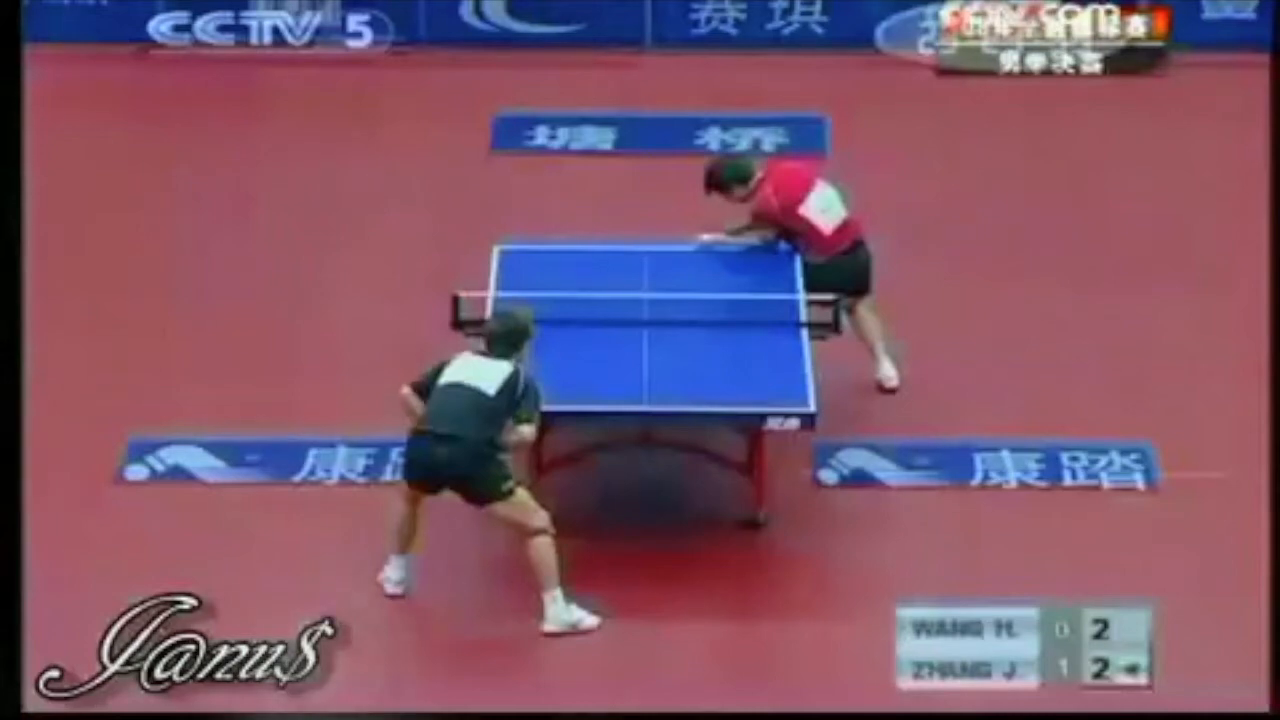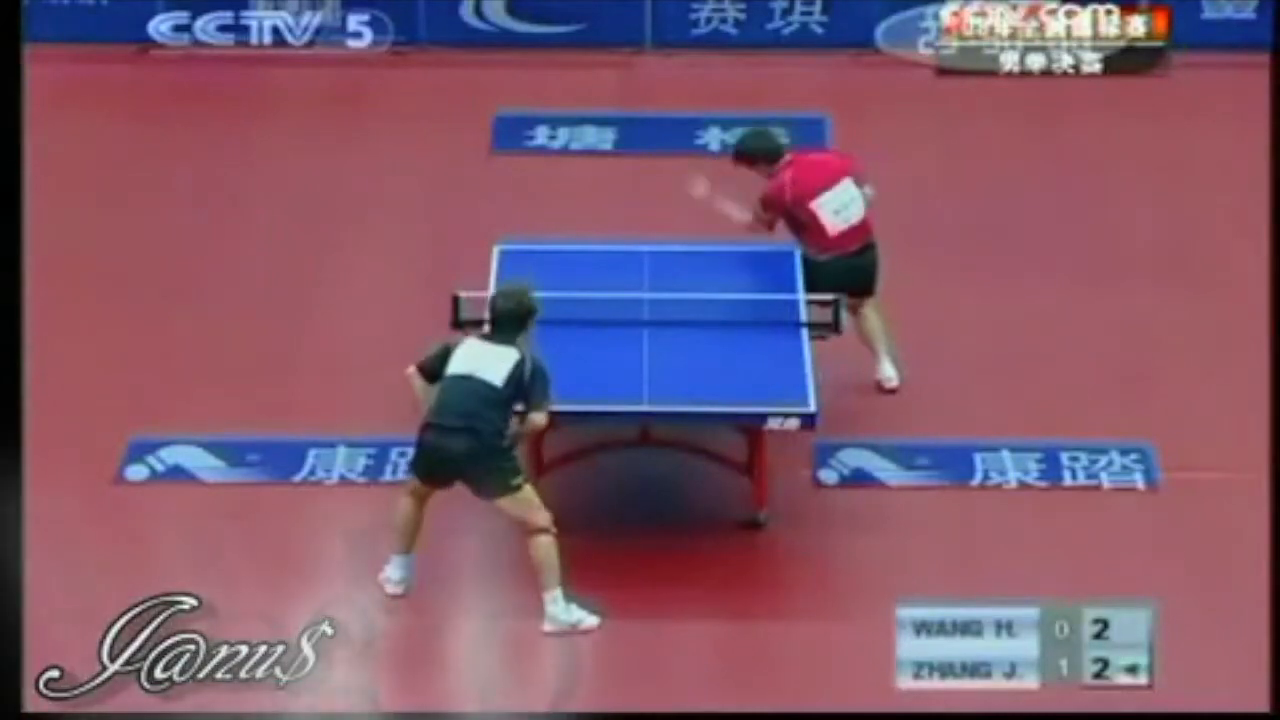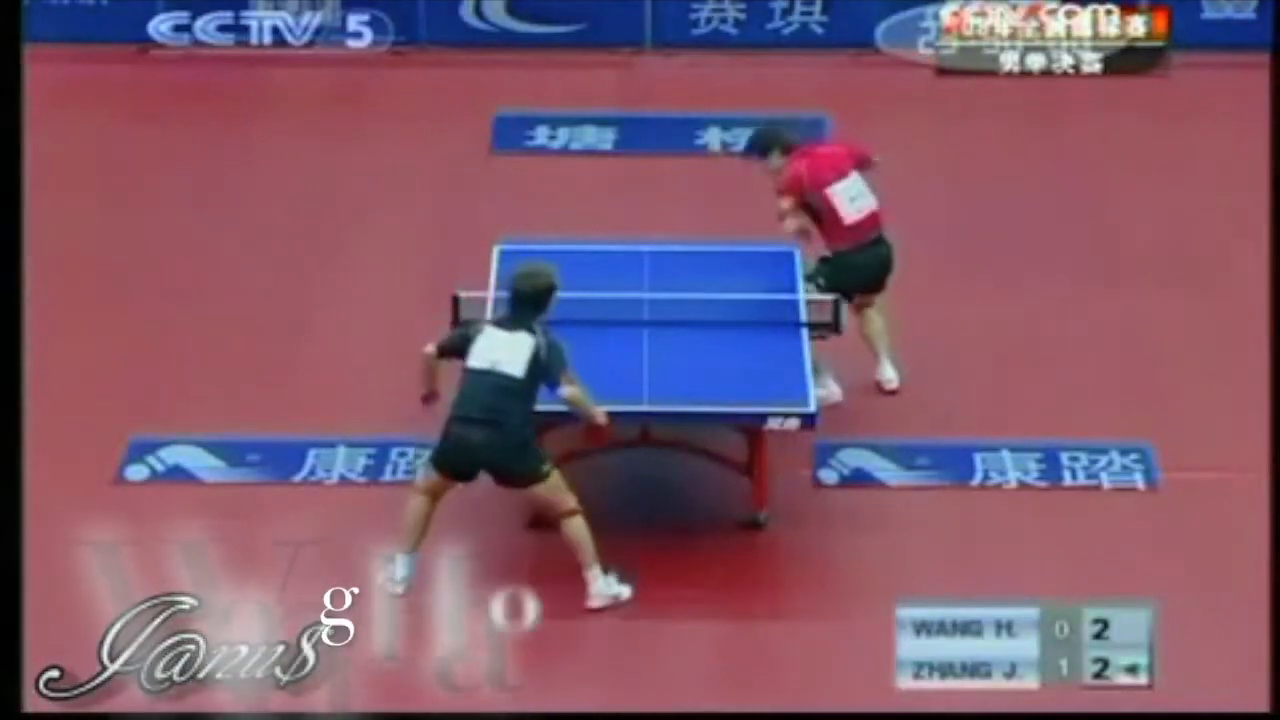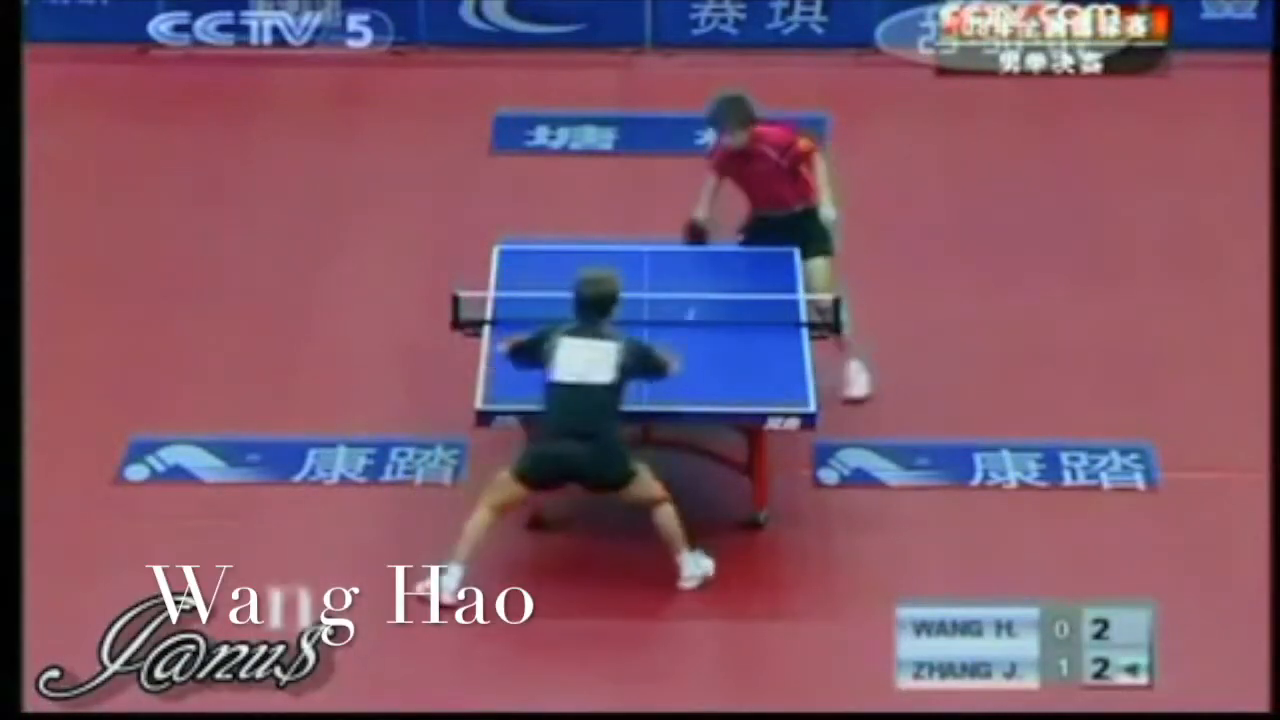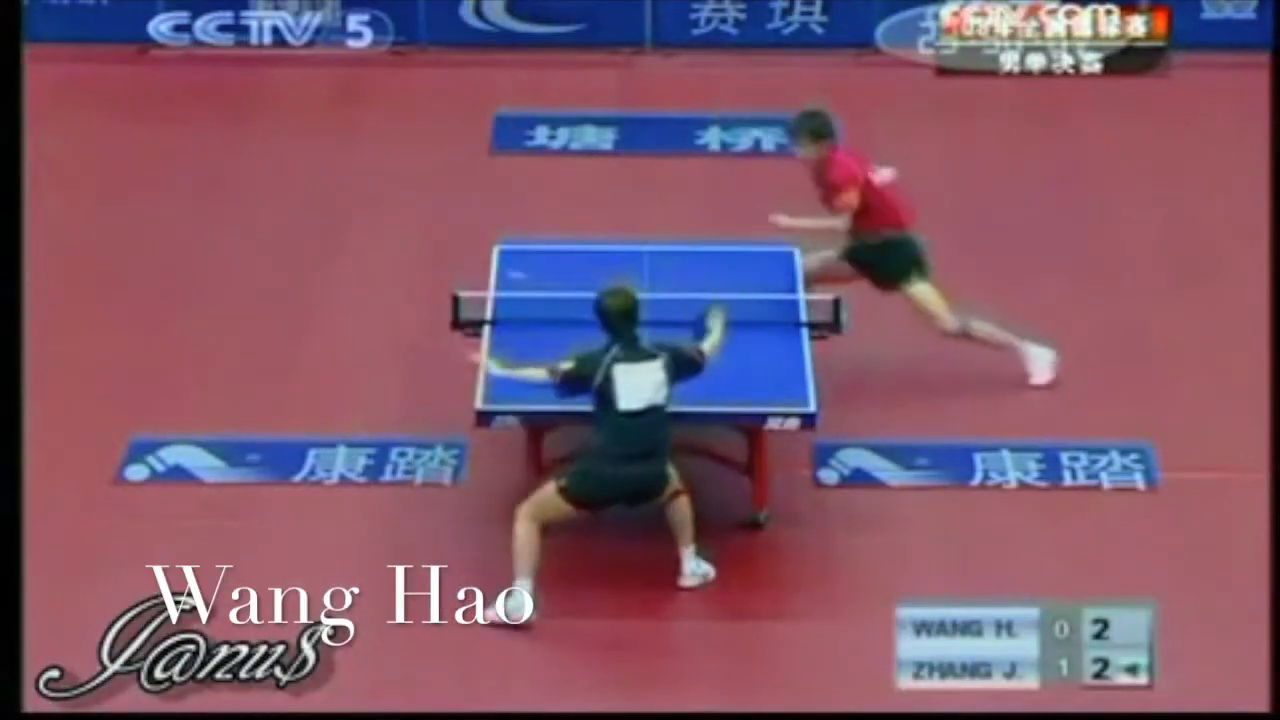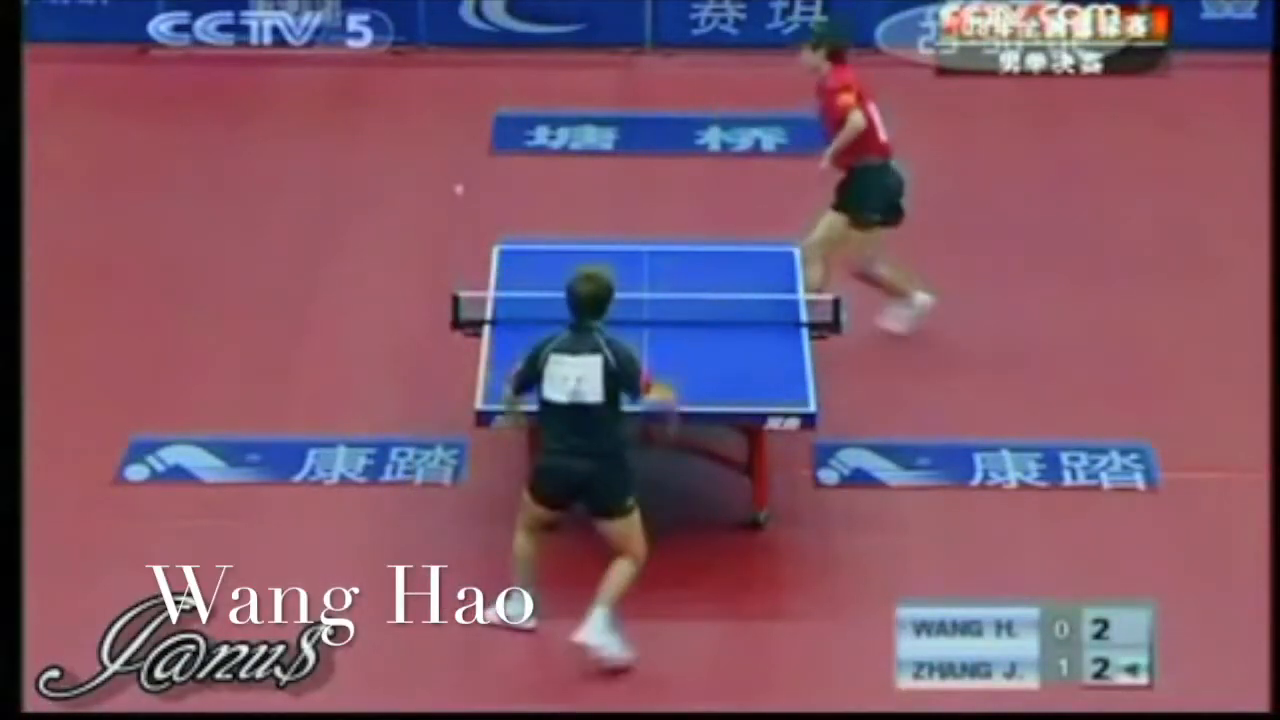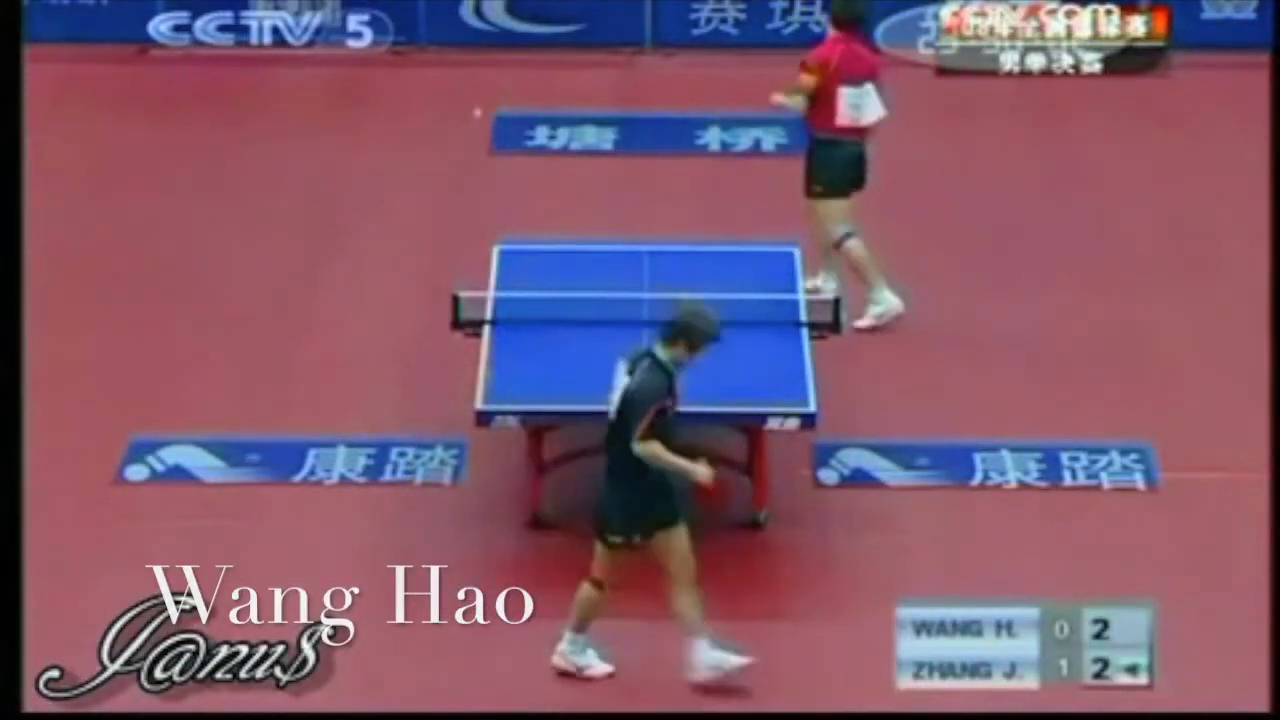
dt=0.5s
person 1, frame 1
left shoulder: (455, 361)
right shoulder: (520, 379)
left elbow: (407, 394)
right elbow: (526, 434)
left hip: (422, 448)
right hip: (471, 458)
left knee: (408, 496)
right knee: (538, 523)
left ankle: (395, 574)
right ankle: (557, 611)
person 1, frame 2
left shoulder: (461, 346)
right shoulder: (527, 363)
left elbow: (414, 373)
right elbow: (538, 420)
right wrist: (511, 436)
left hip: (435, 440)
right hip: (482, 449)
left knee: (414, 494)
right knee: (540, 522)
left ankle: (396, 574)
right ankle: (557, 610)
person 1, frame 3
left shoulder: (479, 332)
right shoulder: (544, 343)
left elbow: (430, 353)
right elbow: (569, 392)
left wrist: (429, 390)
right wrist: (595, 415)
left hip: (460, 434)
right hip: (509, 442)
left knee: (425, 493)
right knee: (567, 508)
left ankle: (401, 572)
right ankle: (598, 586)
person 1, frame 4
left shoulder: (551, 338)
right shoulder: (627, 348)
left elbow: (507, 351)
right elbow: (669, 368)
left wrist: (525, 351)
right wrist: (661, 359)
left hip: (549, 449)
right hip: (599, 453)
left knee: (490, 505)
right knee: (656, 498)
left ankle: (449, 582)
right ankle: (689, 567)
person 1, frame 5
left shoulder: (597, 363)
right shoulder: (663, 357)
left elbow: (550, 374)
right elbow: (707, 352)
left wrist: (501, 370)
right wrist: (717, 328)
left hip: (602, 471)
right hip: (650, 472)
left knee: (528, 514)
right knee: (675, 488)
left ankle: (518, 603)
right ankle: (691, 567)
person 1, frame 6
left shoulder: (546, 350)
right shoulder: (615, 354)
left elbow: (512, 396)
right elbow: (648, 399)
left wrist: (519, 412)
right wrist: (669, 398)
left hip: (555, 464)
right hip: (604, 468)
left knee: (527, 526)
right knee: (631, 555)
left ankle: (518, 608)
right ankle: (598, 627)
person 1, frame 7
left shoulder: (638, 365)
right shoulder: (651, 386)
right elbow: (643, 445)
right wrist: (691, 469)
left hip: (654, 489)
right hip: (629, 494)
left knee: (683, 570)
right knee: (602, 574)
left ankle: (704, 657)
right ankle: (570, 651)
person 2, frame 1
left shoulder: (765, 203)
right shoulder: (786, 167)
left elbow: (761, 237)
left wrist: (717, 238)
left hip: (828, 266)
right hip: (857, 250)
right knee: (858, 306)
right ankle: (885, 368)
person 2, frame 2
left shoulder: (779, 188)
right shoulder: (831, 159)
left elbow: (753, 223)
right elbow: (867, 193)
left wrist: (712, 197)
left hip: (828, 265)
right hip: (865, 254)
right knee: (863, 306)
right ankle: (886, 369)
person 2, frame 3
left shoulder: (790, 179)
right shoulder: (838, 151)
left elbow: (791, 227)
right elbow: (871, 162)
left wrist: (802, 229)
left hip: (849, 258)
right hip: (879, 249)
right knee: (866, 307)
left ankle: (825, 385)
right ankle: (887, 370)
person 2, frame 4
left shoulder: (779, 140)
right shoulder: (723, 152)
left elbow: (814, 158)
right elbow: (715, 174)
left wrist: (823, 202)
right wrist: (702, 212)
left hip: (803, 221)
right hip: (764, 225)
left knee: (822, 301)
left ankle: (851, 367)
person 2, frame 5
left shoulder: (841, 172)
right shoulder: (825, 169)
left elbow: (844, 223)
left wrist: (793, 223)
left hip: (895, 249)
right hip: (867, 246)
left knee: (946, 324)
right knee: (802, 275)
left ankle: (1032, 353)
person 2, frame 6
left shoulder: (838, 82)
right shoulder: (839, 82)
left elbow: (858, 123)
left wrist: (831, 151)
left hip: (872, 179)
right hip: (859, 178)
left knee: (862, 265)
right knee: (813, 249)
left ankle: (912, 301)
person 2, frame 7
left shoulder: (821, 56)
right shoulder: (868, 58)
left elbow: (800, 102)
right elbow: (873, 104)
left wrist: (780, 99)
left hip: (829, 150)
right hip: (855, 147)
left knee: (839, 232)
right knee: (824, 219)
left ankle: (883, 298)
right ankle: (826, 277)
